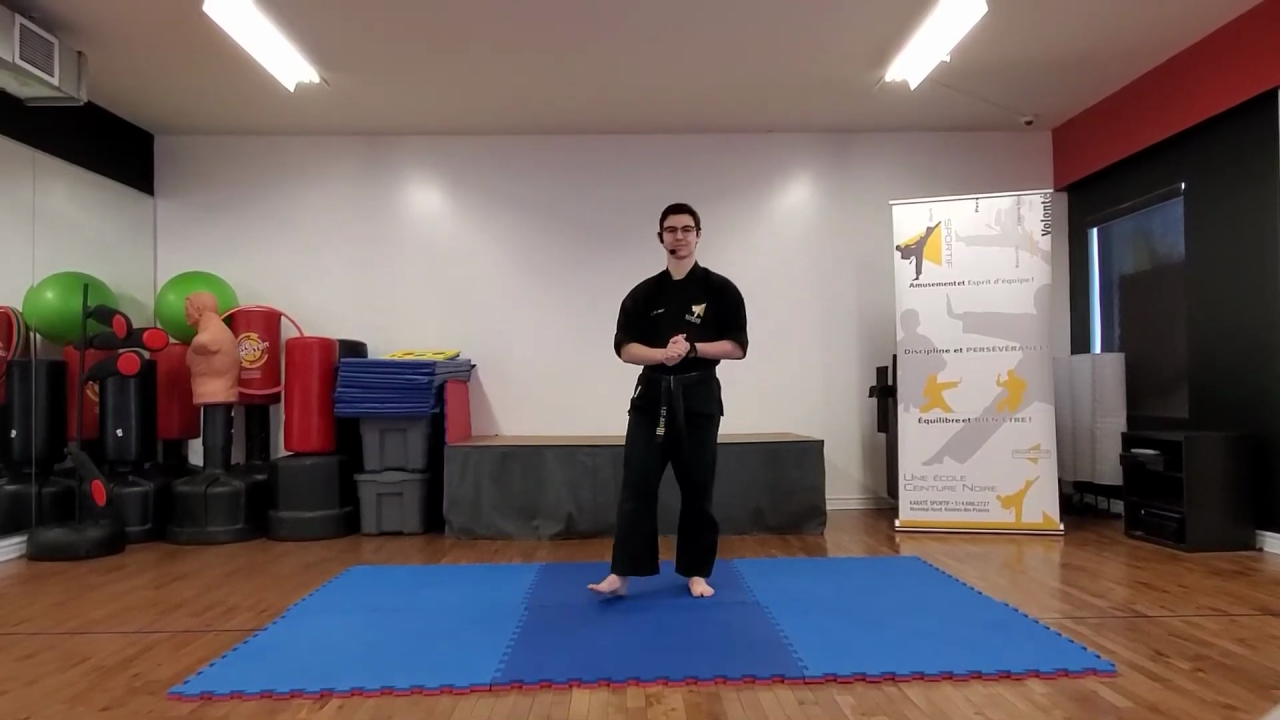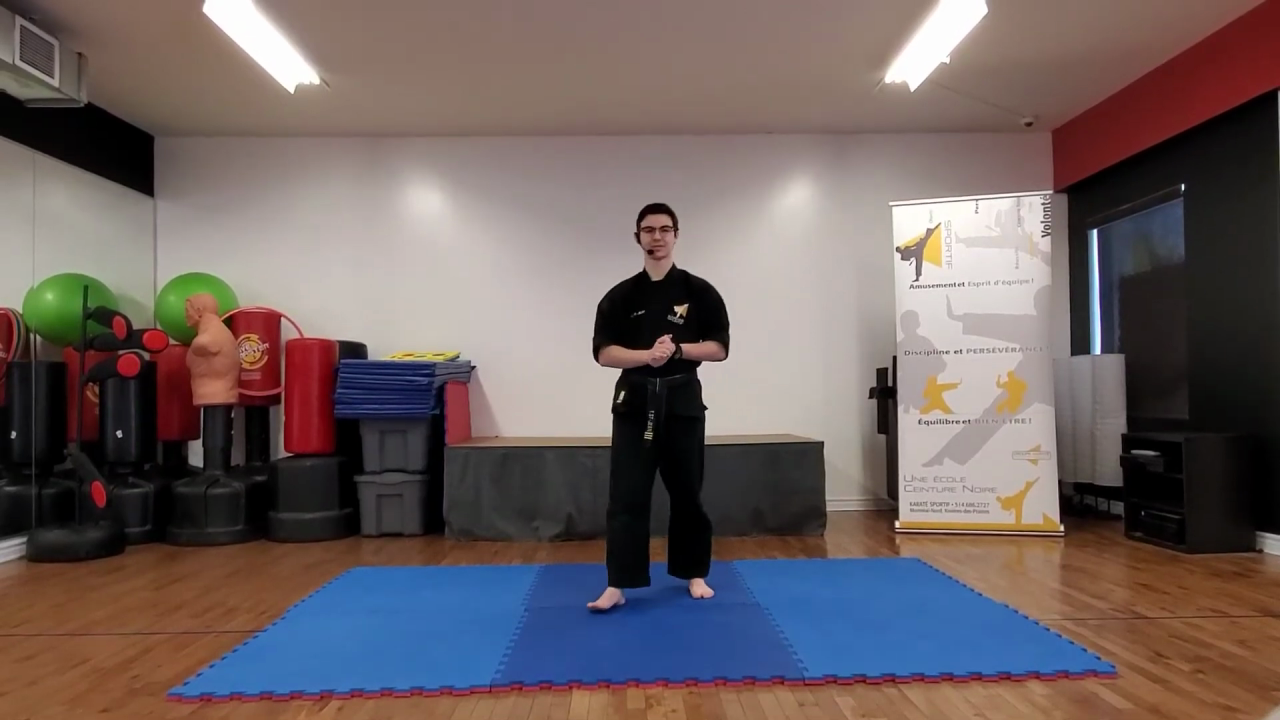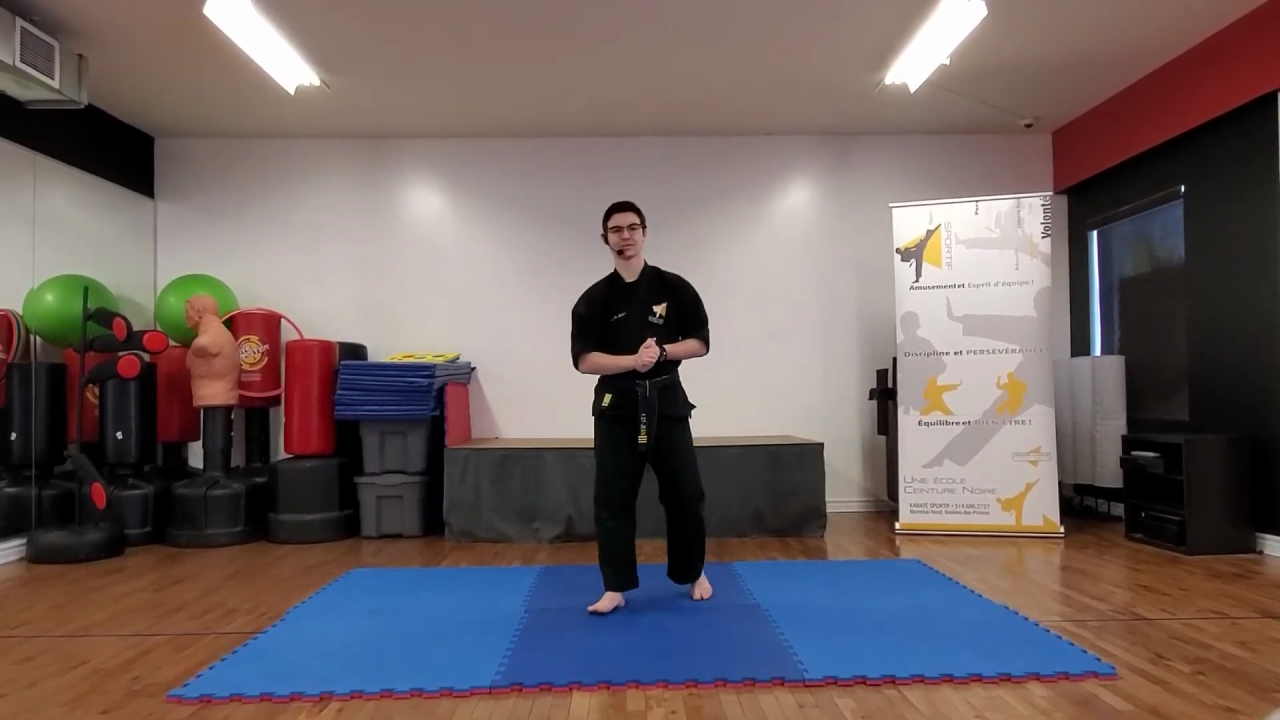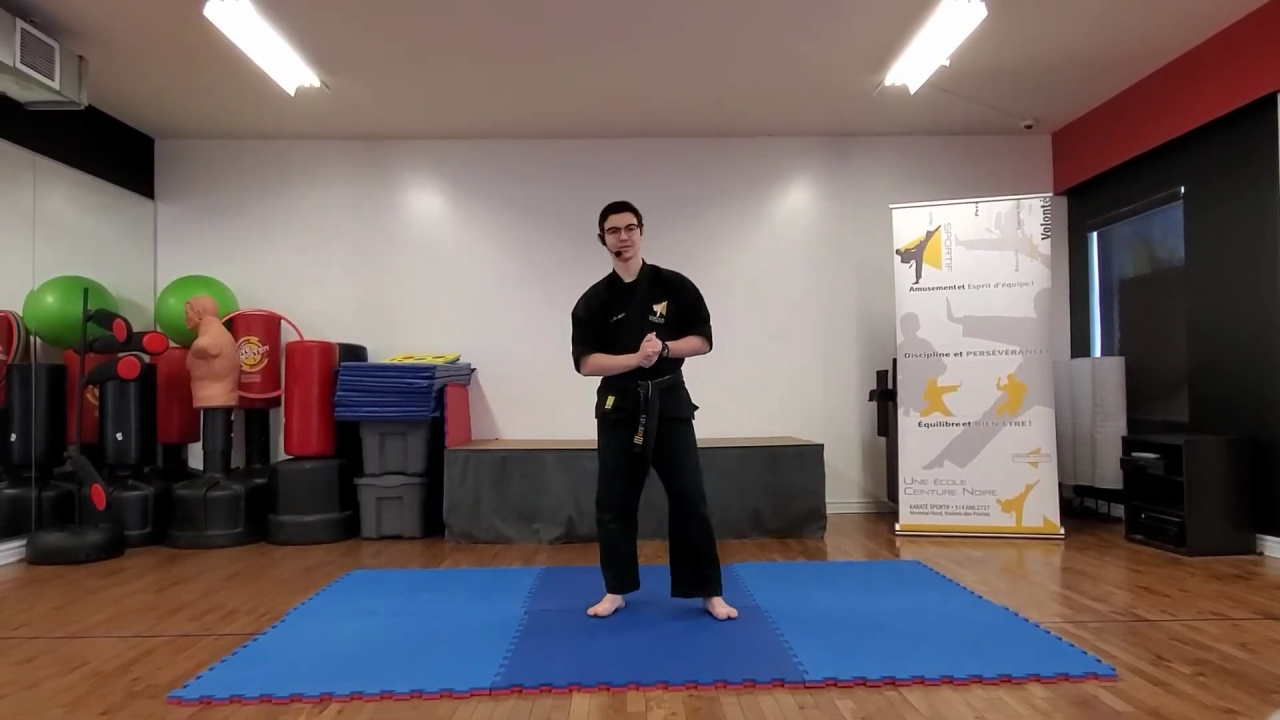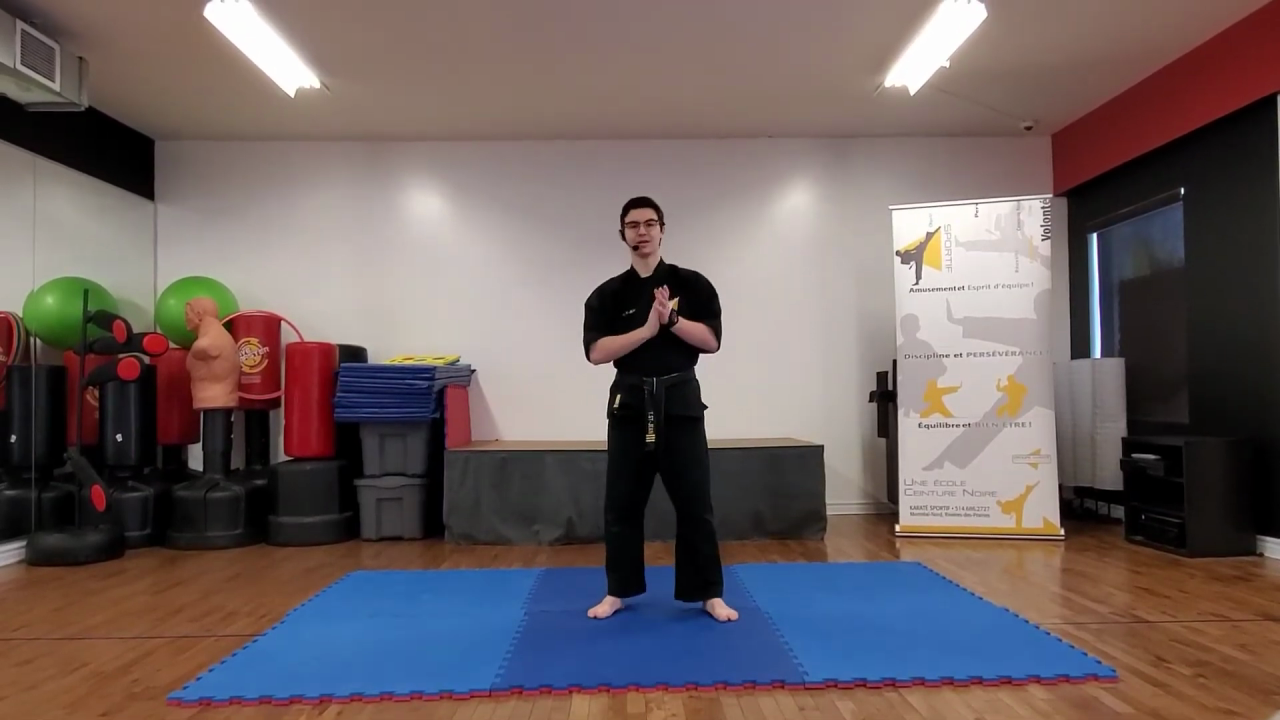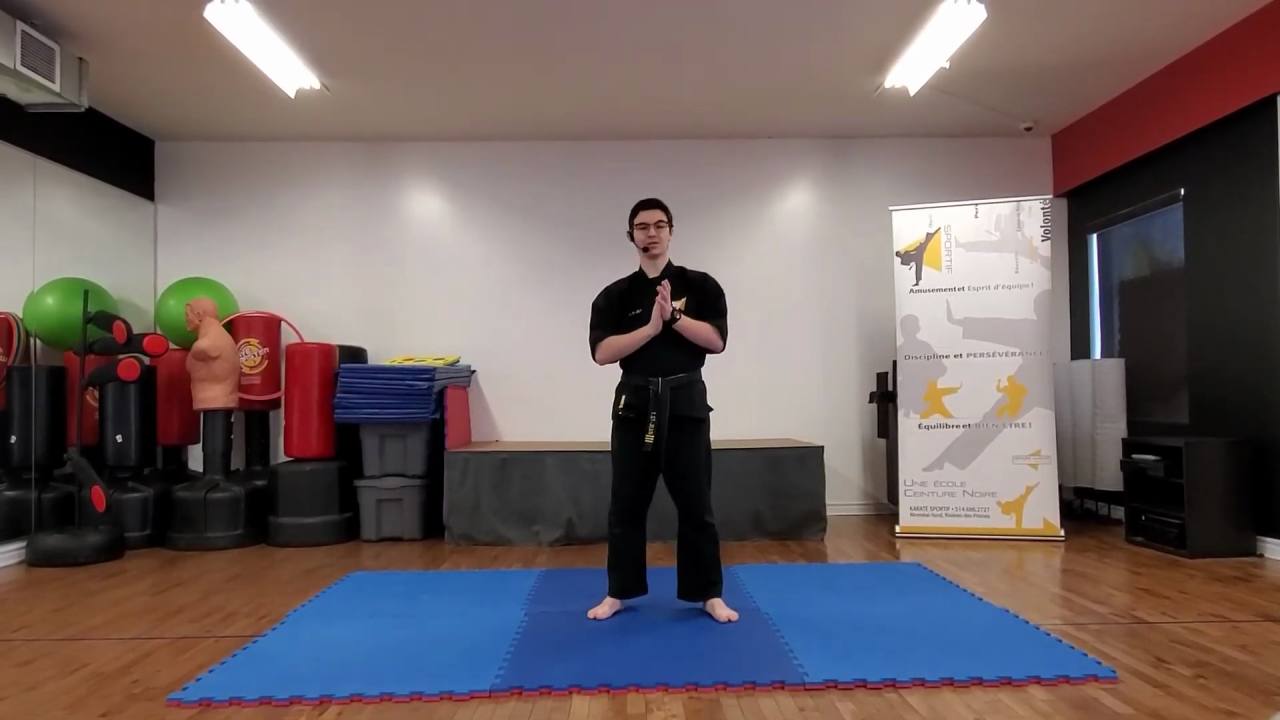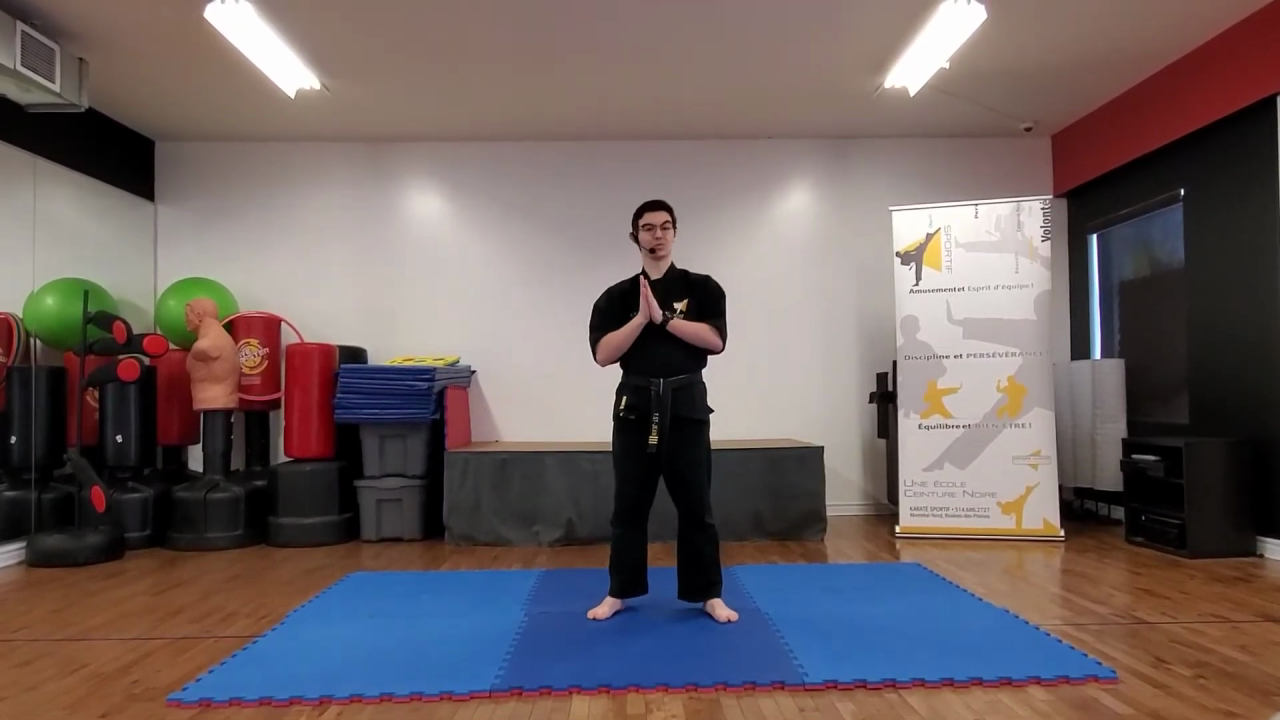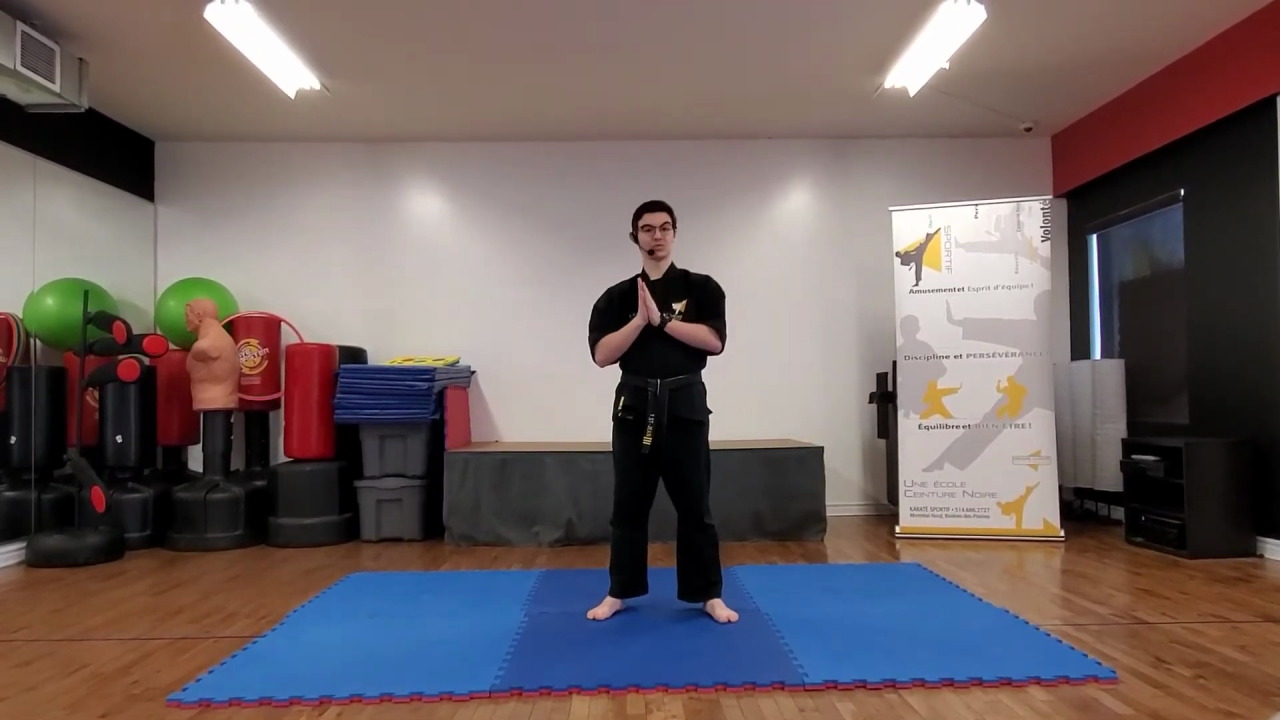
dt=0.3s
person 1, frame 1
left shoulder: (720, 290)
right shoulder: (644, 294)
left elbow: (737, 347)
right elbow: (625, 348)
left wrist: (690, 349)
right wrist: (663, 353)
left hip: (698, 397)
right hip: (652, 395)
left knee: (697, 489)
right knee: (637, 485)
left ankle: (696, 571)
right ankle: (622, 572)
person 1, frame 2
left shoulder: (699, 291)
right shoulder: (621, 296)
left elbow: (719, 348)
right elbow: (604, 353)
left wrist: (676, 350)
right wrist: (648, 354)
left hip: (682, 399)
right hip: (634, 401)
left knee: (687, 492)
right knee: (627, 495)
left ankle: (694, 572)
right ankle: (618, 585)
person 1, frame 3
left shoulder: (673, 288)
right shoulder: (594, 299)
left elbow: (700, 343)
right elbow: (585, 360)
left wrist: (661, 353)
right wrist: (633, 359)
left hip: (666, 401)
right hip: (617, 405)
left knee: (685, 493)
right knee: (613, 499)
left ankle: (692, 573)
right ankle: (616, 587)
person 1, frame 4
left shoulder: (674, 285)
right shoulder: (594, 301)
left elbow: (703, 341)
right elbow: (586, 363)
left wrist: (663, 350)
right wrist: (636, 358)
left hip: (669, 402)
right hip: (619, 406)
left knee: (689, 499)
right knee: (615, 503)
left ankle: (710, 591)
right ankle: (616, 590)
person 1, frame 5
left shoulder: (691, 284)
right shoulder: (608, 294)
left elbow: (711, 340)
right elbow: (597, 352)
left wrist: (671, 319)
right wrist: (648, 328)
left hip: (680, 400)
right hip: (629, 403)
left knee: (694, 501)
right knee: (622, 503)
left ankle: (709, 593)
right ankle: (618, 591)
person 1, frame 6
left shoulder: (699, 285)
right shoulder: (615, 295)
left elbow: (716, 340)
right elbow: (603, 353)
left wrist: (672, 316)
right wrist: (652, 326)
left hip: (685, 401)
right hip: (634, 403)
left knee: (695, 503)
right knee: (626, 504)
left ankle: (709, 593)
right ankle: (619, 592)
person 1, frame 7
left shoulder: (701, 287)
right shoulder: (618, 296)
left elbow: (715, 340)
right elbow: (603, 354)
left wrist: (663, 317)
right wrist: (641, 317)
left hip: (686, 402)
right hip: (636, 403)
left knee: (695, 504)
right knee: (629, 504)
left ankle: (708, 593)
right ankle: (620, 592)
person 1, frame 8
left shoulder: (701, 287)
right shoulder: (617, 297)
left elbow: (714, 341)
right elbow: (602, 355)
left wrist: (661, 318)
right wrist: (640, 319)
left hip: (685, 403)
right hip: (635, 403)
left knee: (694, 504)
right knee: (629, 504)
left ankle: (709, 593)
right ankle: (620, 592)
